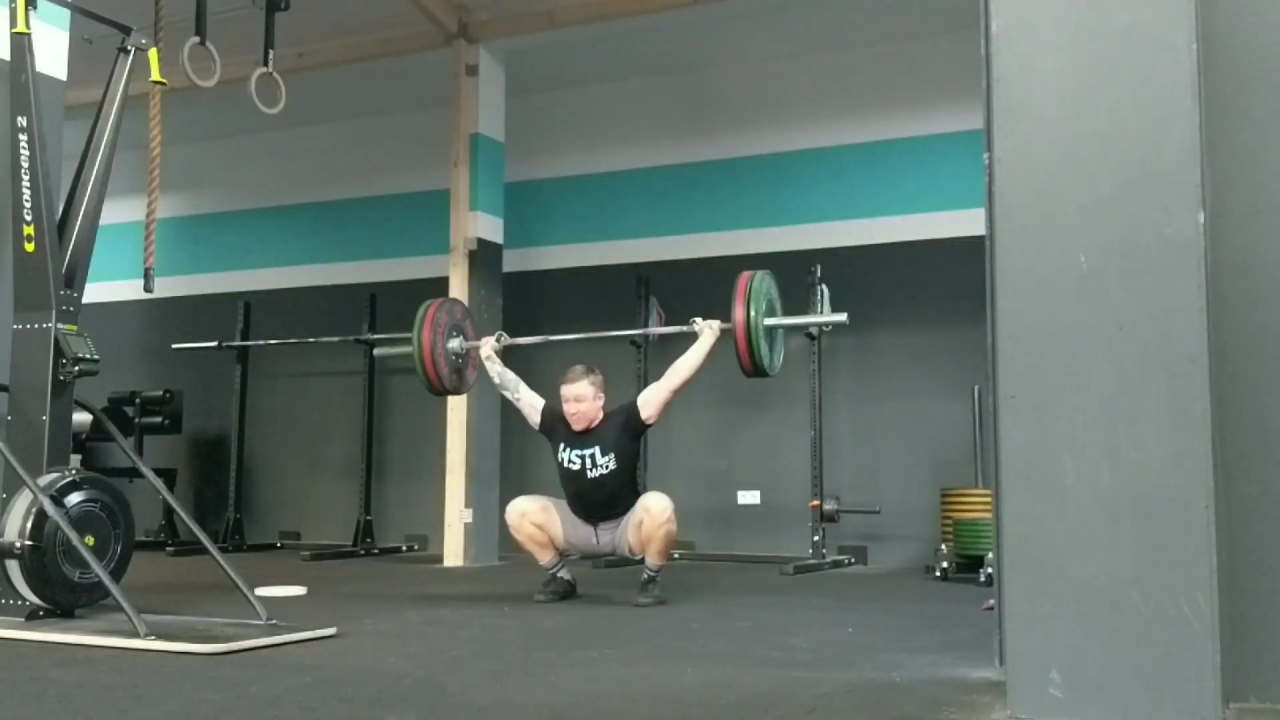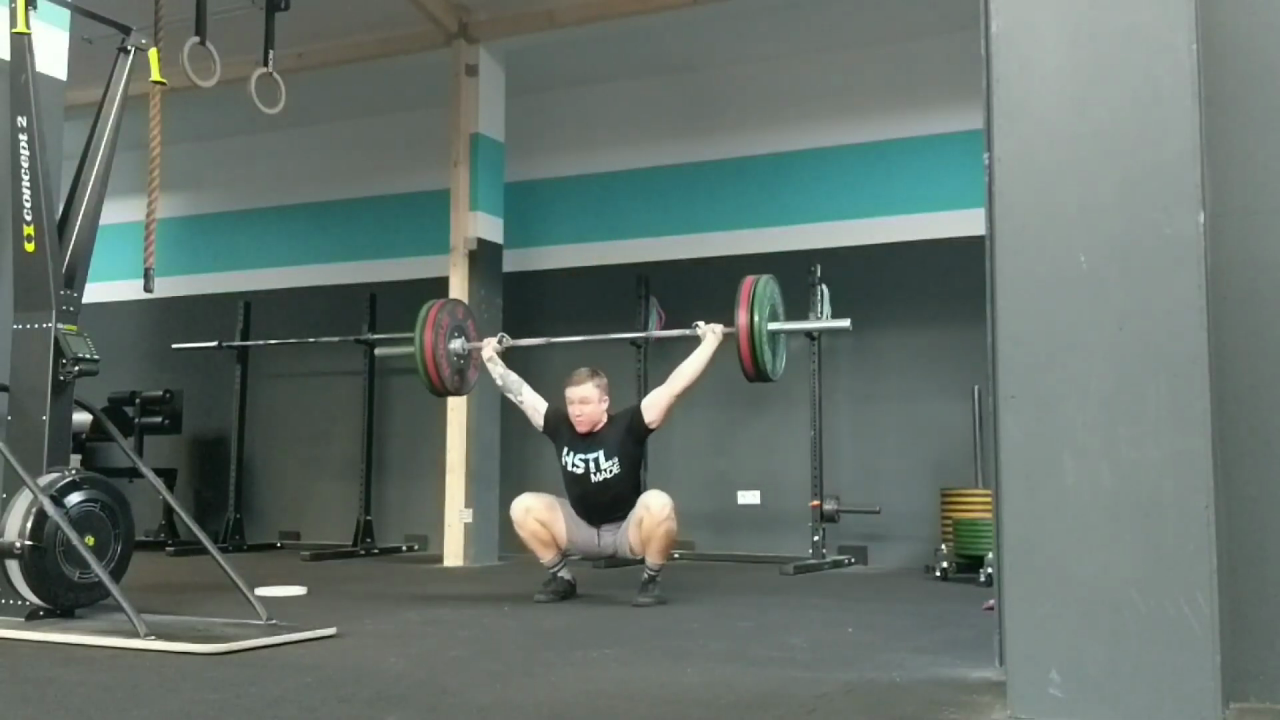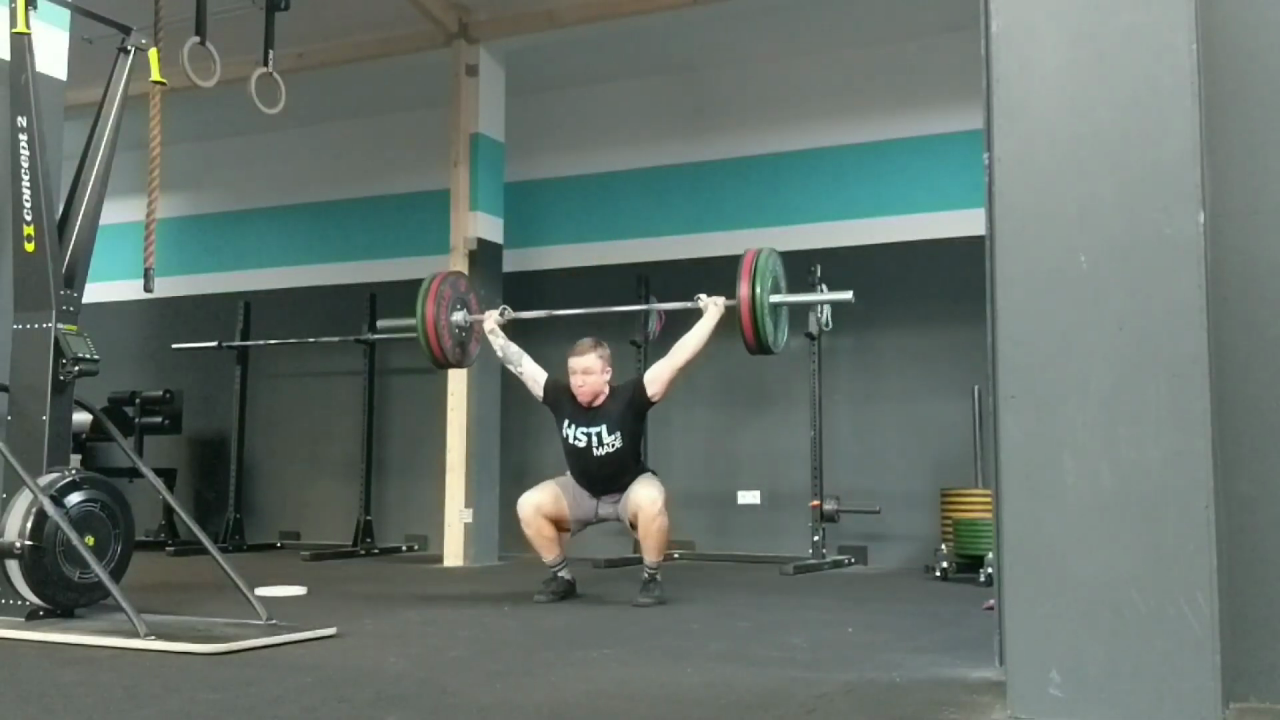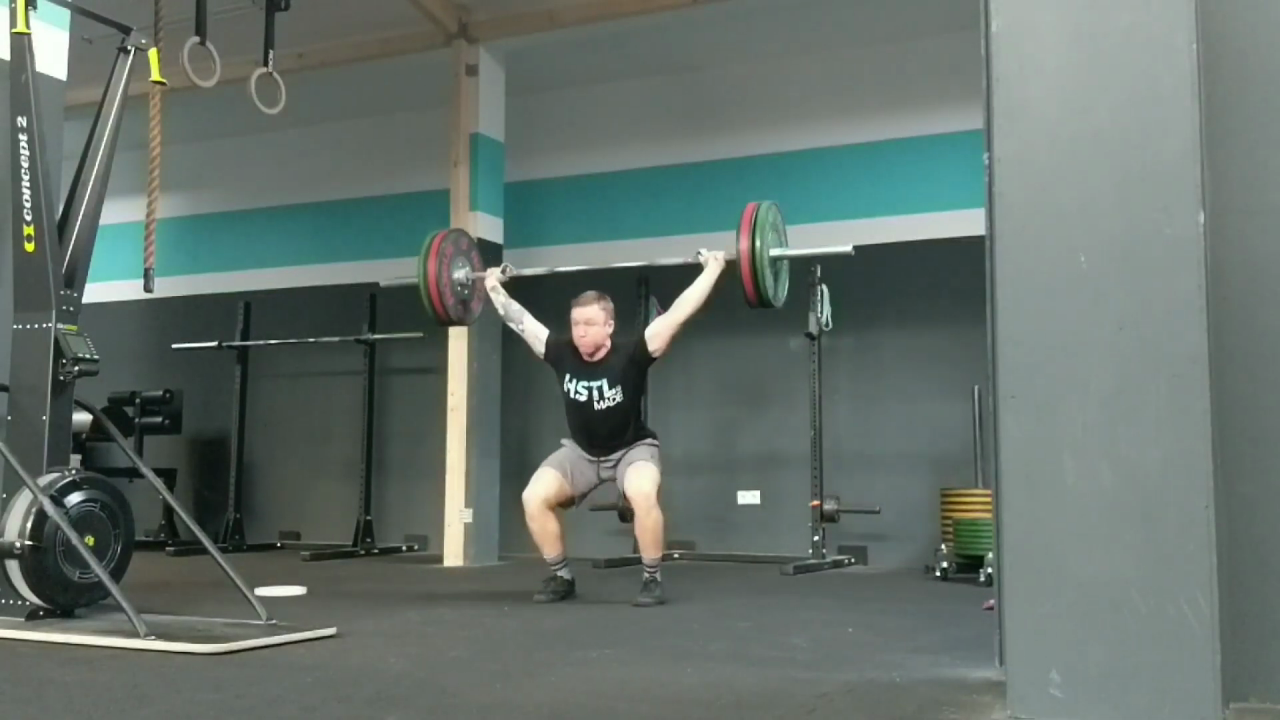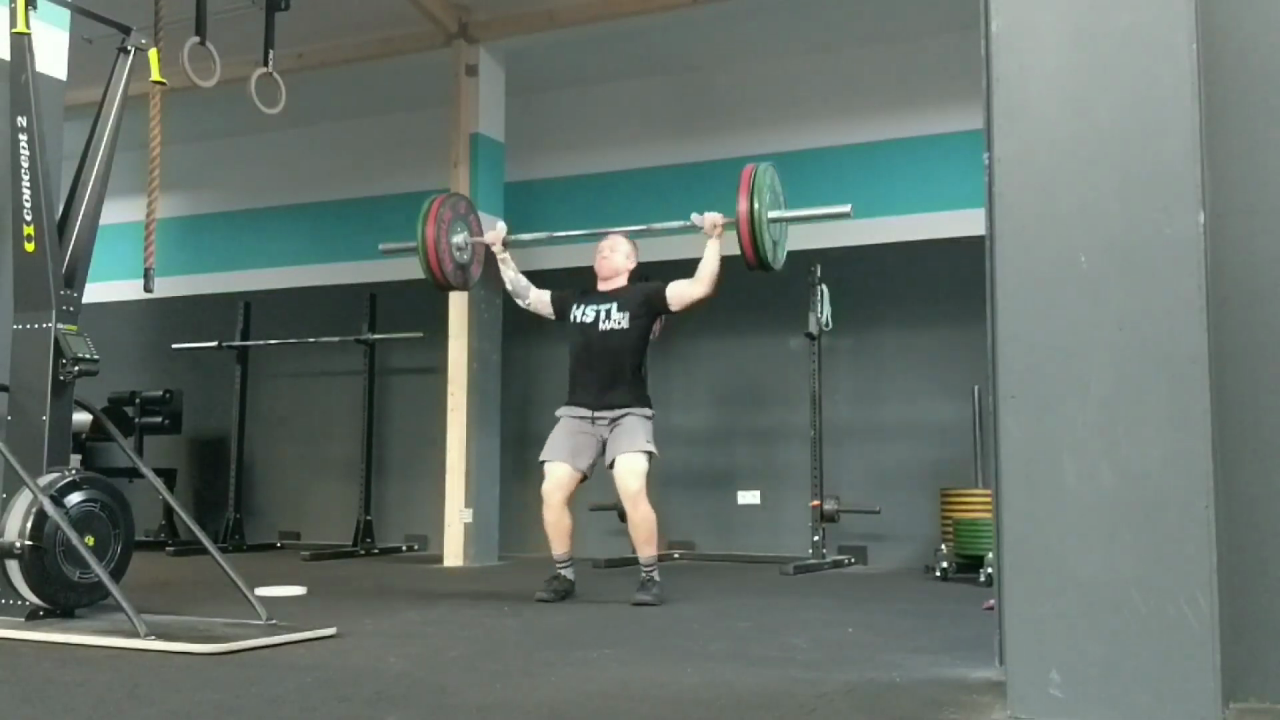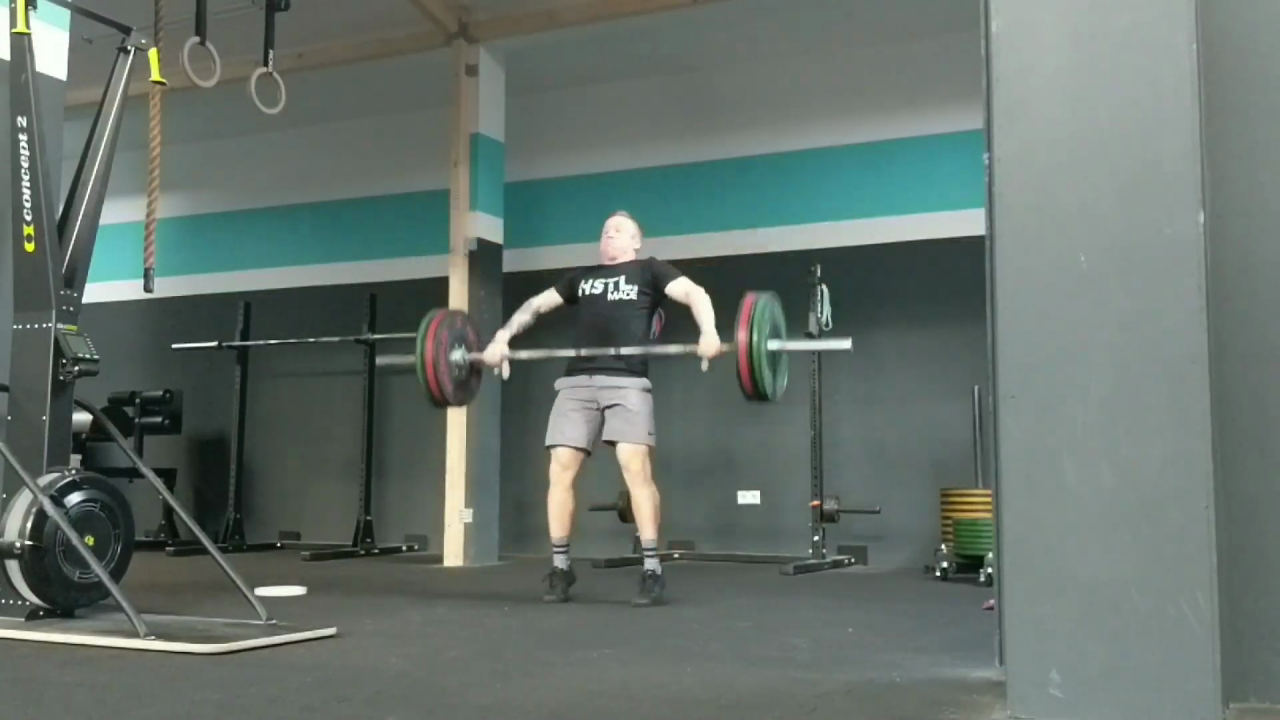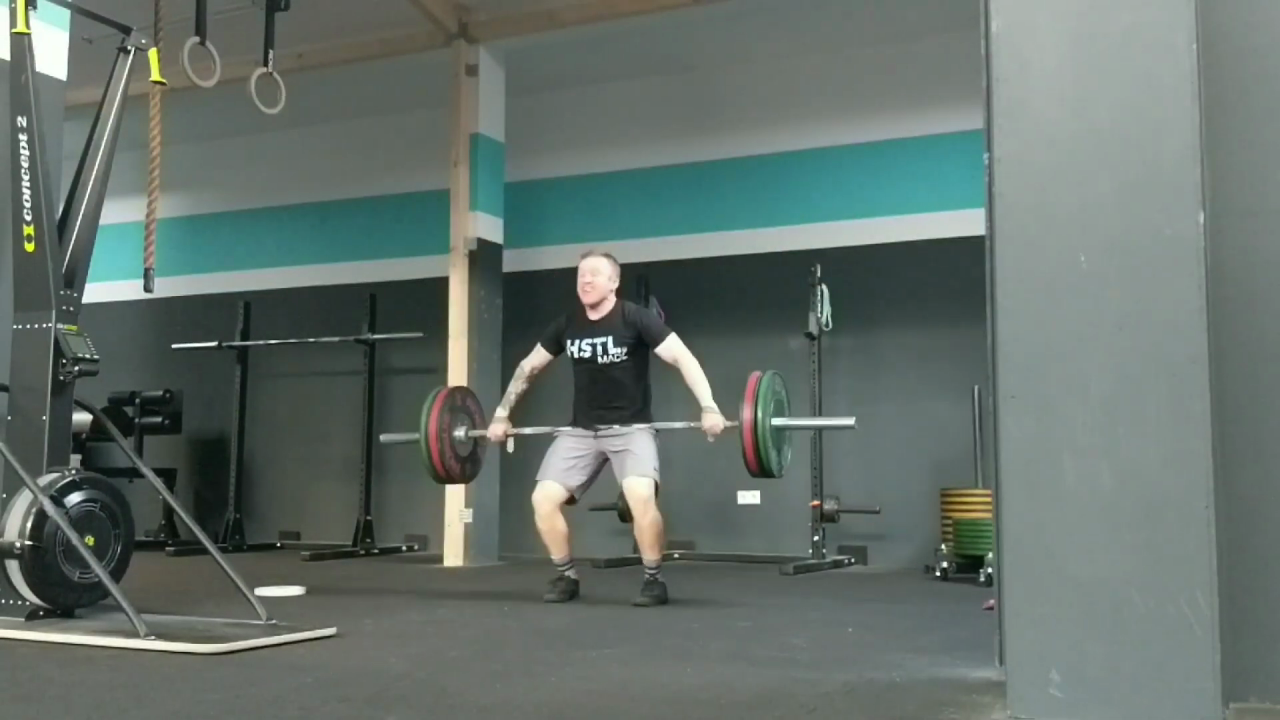
dt=0.3s
person 1, frame 1
left shoulder: (624, 423)
right shoulder: (555, 423)
left elbow: (670, 382)
right elbow: (515, 389)
left wrist: (707, 337)
right wrist: (488, 355)
left hip: (625, 526)
right hip: (579, 527)
left knee: (659, 506)
right knee: (518, 511)
left ankle: (650, 581)
right ankle: (560, 577)
person 1, frame 2
left shoulder: (628, 427)
right shoulder: (559, 426)
left elbow: (674, 387)
right elbow: (520, 392)
left wrist: (710, 341)
right wrist: (490, 356)
left hip: (627, 528)
right hip: (581, 528)
left knee: (658, 505)
right knee: (522, 507)
left ankle: (651, 581)
right ankle: (561, 577)
person 1, frame 3
left shoulder: (629, 400)
right shoulder: (560, 398)
left elbow: (676, 359)
right elbow: (520, 364)
left wrist: (711, 314)
right wrist: (492, 329)
left hip: (627, 492)
right hip: (582, 492)
left knee: (649, 501)
right knee: (529, 505)
left ankle: (651, 580)
right ankle: (561, 577)
person 1, frame 4
left shoulder: (631, 354)
right shoulder: (561, 353)
left elbow: (678, 314)
right elbow: (521, 321)
left wrist: (712, 269)
right wrist: (494, 287)
left hip: (631, 447)
right hip: (581, 450)
left knee: (642, 495)
right knee: (534, 497)
left ankle: (652, 580)
right ankle: (561, 577)
person 1, frame 5
left shoulder: (644, 296)
right shoulder: (574, 299)
left elbow: (700, 287)
right elbow: (524, 295)
left wrist: (714, 237)
right wrist: (500, 252)
left hip: (628, 414)
right hip: (578, 414)
left knee: (632, 491)
right knee: (553, 492)
left ankle: (650, 579)
right ankle: (564, 575)
person 1, frame 6
left shoulder: (649, 271)
right shoulder: (582, 276)
left elbow: (694, 295)
right elbow: (537, 305)
left wrist: (708, 331)
right wrist: (502, 337)
left hip: (627, 382)
right hip: (577, 382)
left knee: (636, 469)
right knee: (560, 470)
left ankle: (652, 572)
right ankle: (560, 568)
person 1, frame 7
left shoulder: (636, 318)
right shoulder: (566, 324)
left elbow: (683, 358)
right elbow: (528, 367)
left wrist: (708, 407)
right wrist: (502, 413)
left hip: (630, 429)
right hip: (581, 431)
left knee: (641, 497)
right knee: (543, 500)
left ankle: (654, 580)
right ankle: (566, 576)
